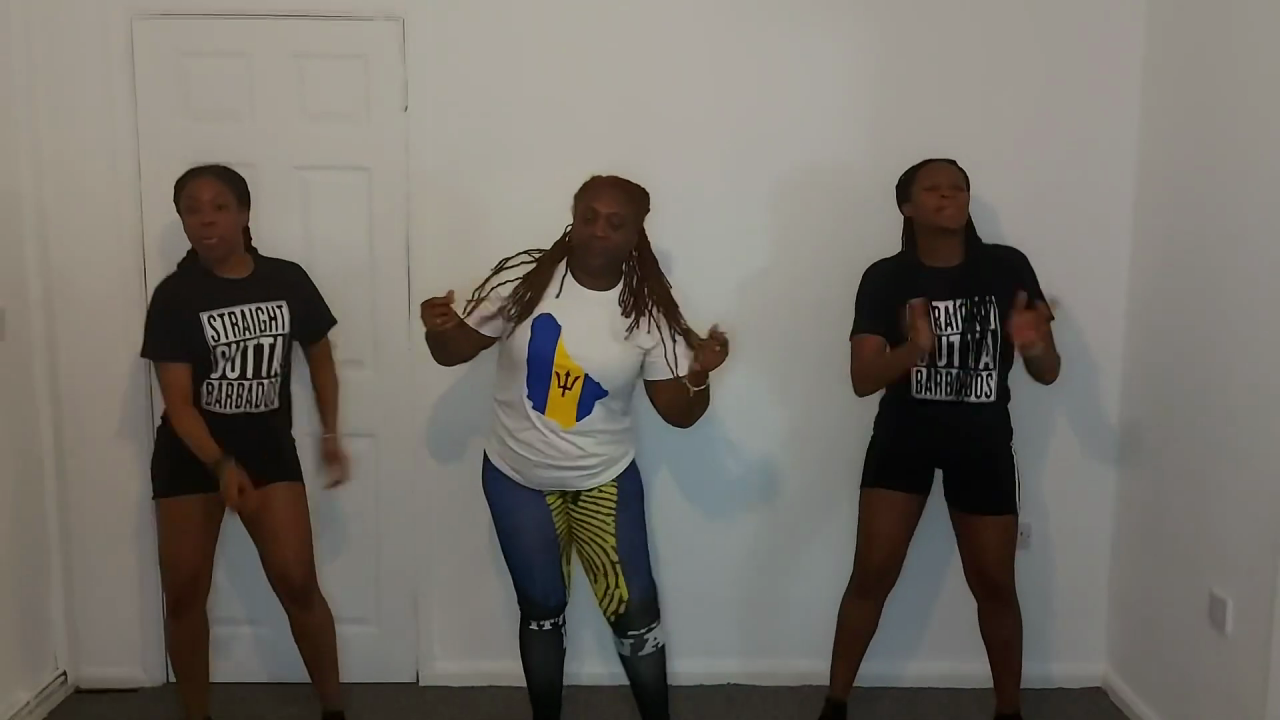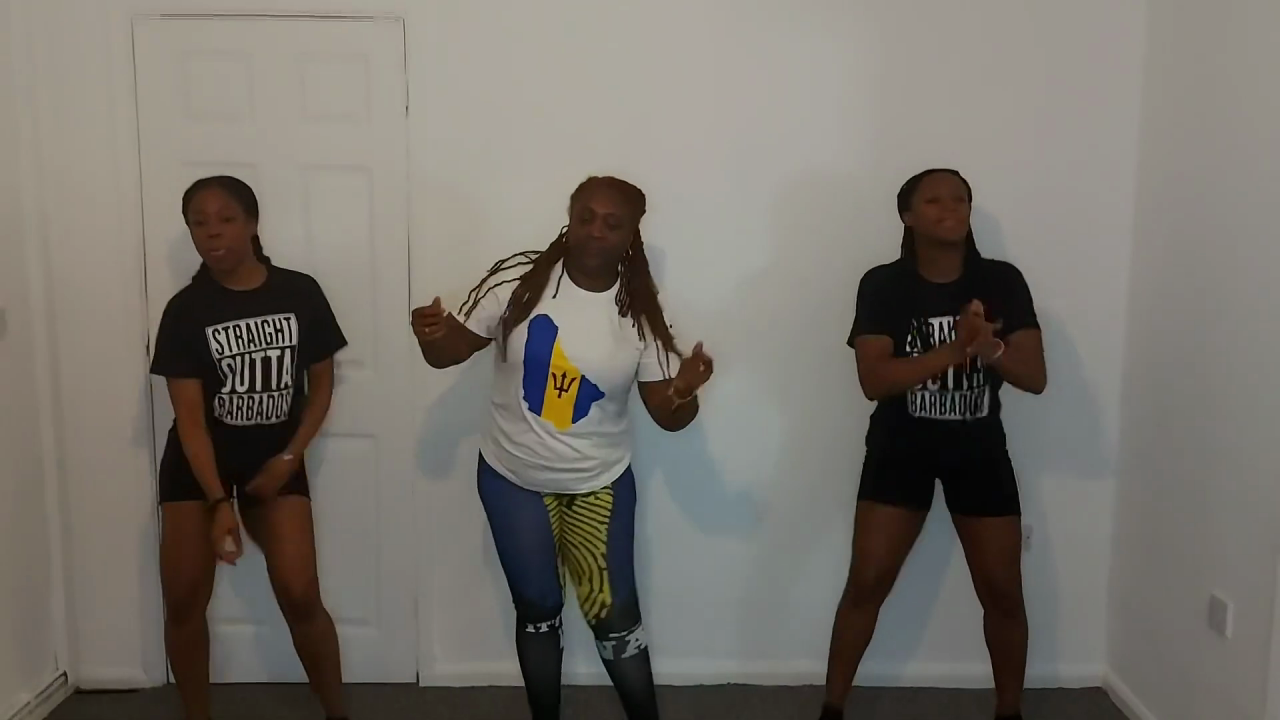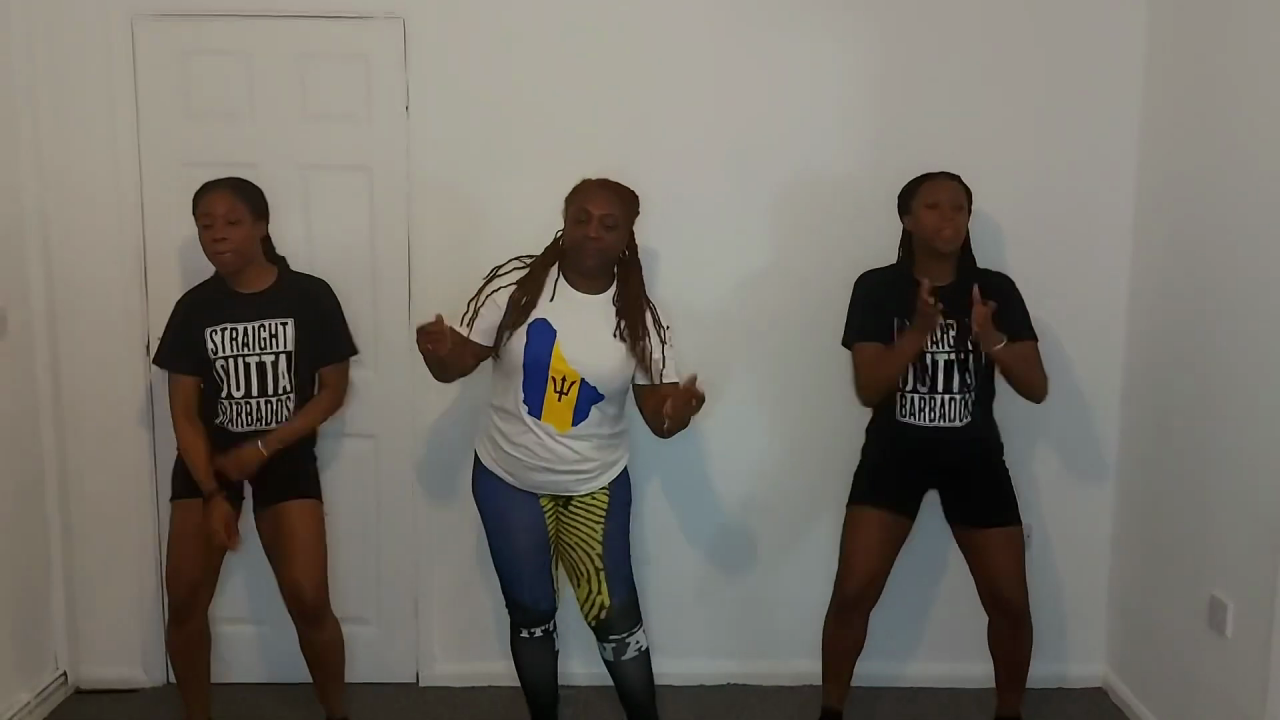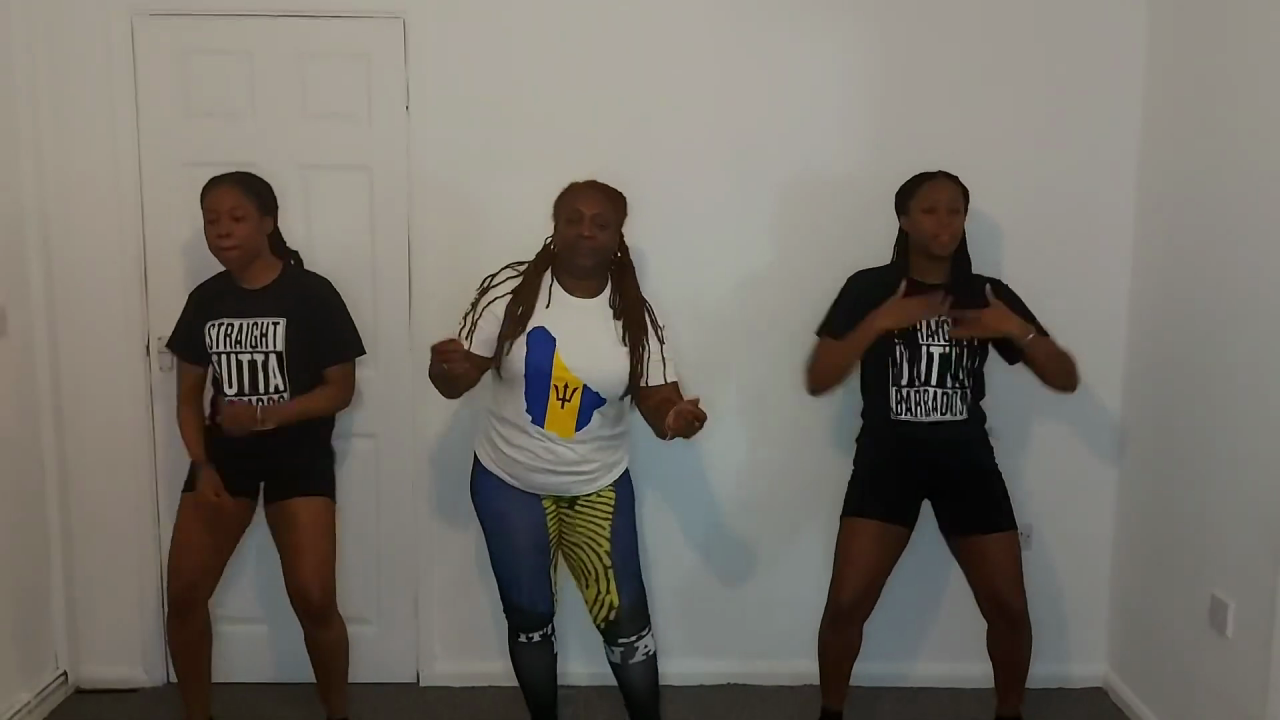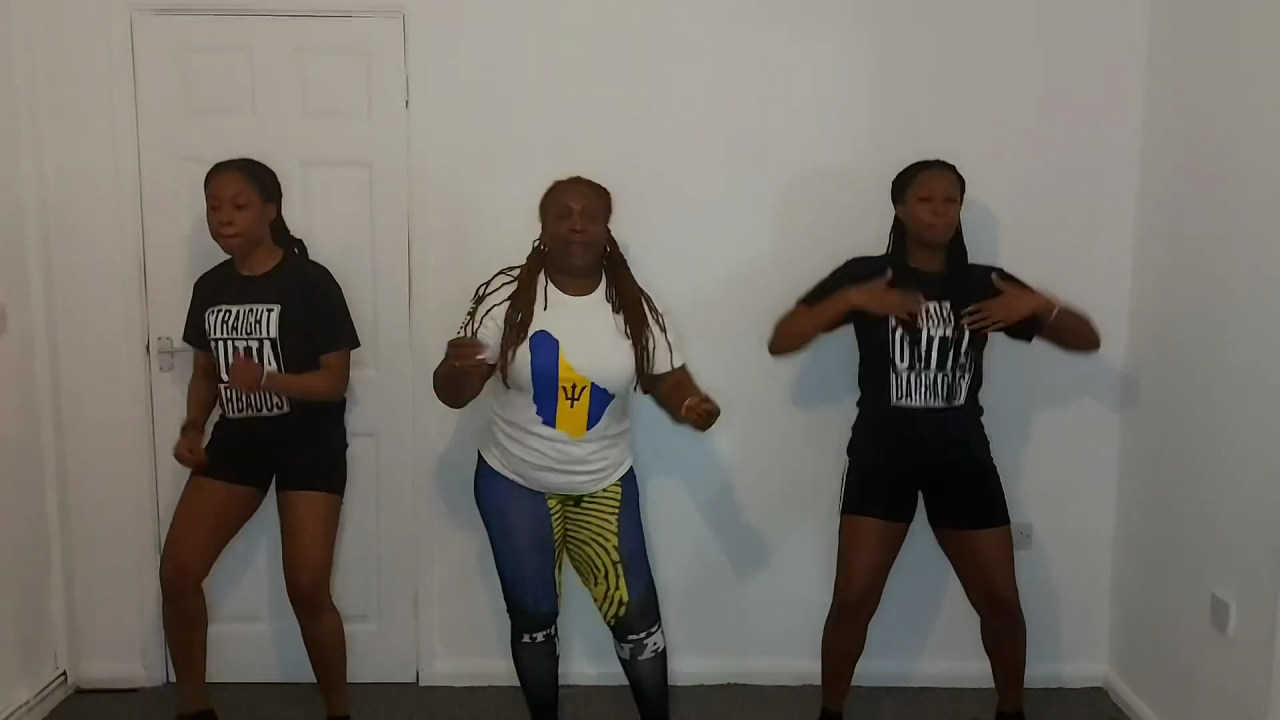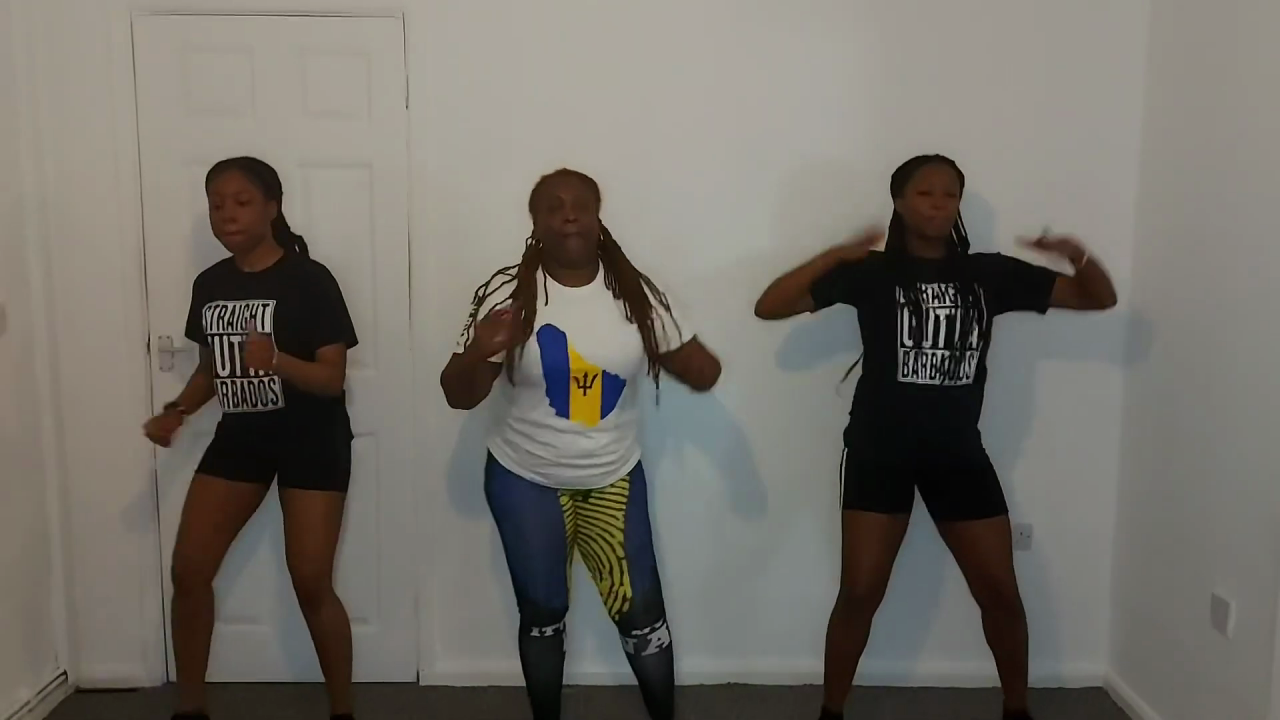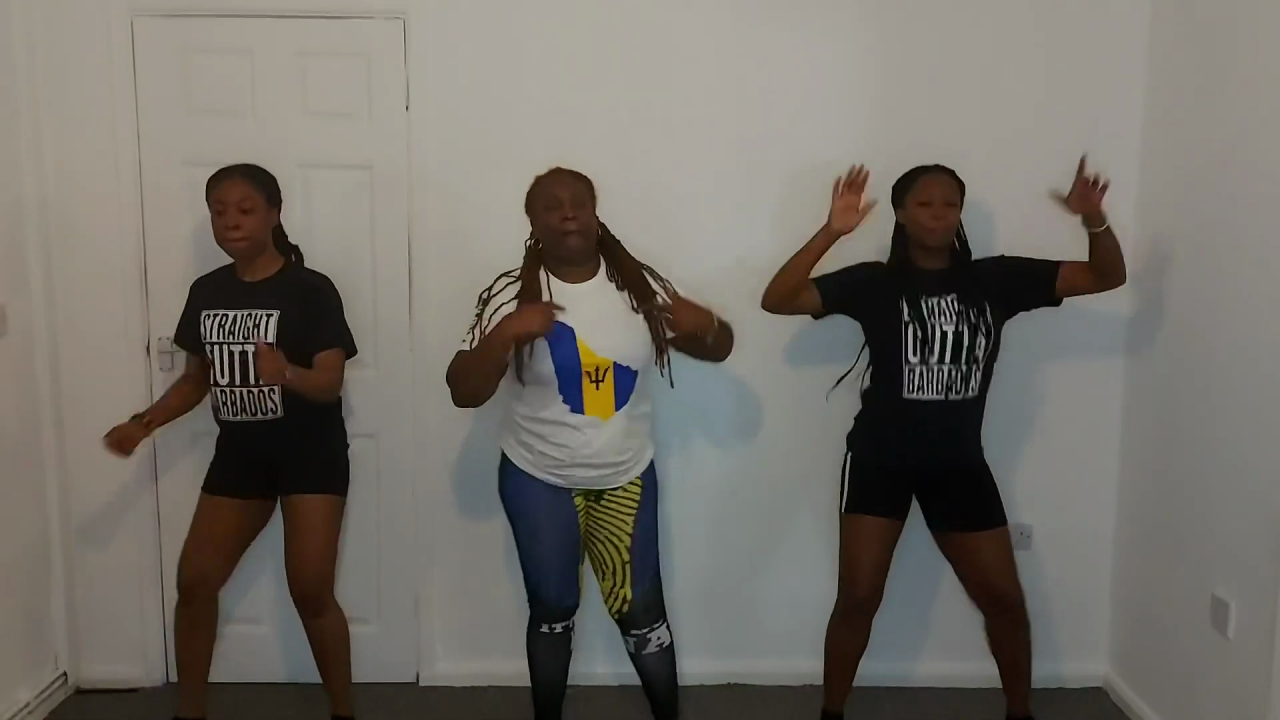
dt=0.1s
person 1, frame 1
left shoulder: (1006, 267)
right shoulder: (885, 278)
left elbow: (1046, 370)
right elbow: (863, 379)
left wrist: (1033, 345)
right wrist: (915, 348)
left hip: (982, 441)
right hip: (902, 436)
left knee: (995, 586)
right knee: (872, 575)
person 1, frame 2
left shoulder: (1001, 281)
right shoulder: (883, 285)
left elbow: (1035, 377)
right elbow: (874, 382)
left wrist: (989, 348)
right wrist: (949, 352)
left hip: (978, 451)
right hip: (900, 448)
left knee: (1003, 593)
right knee: (866, 587)
person 1, frame 3
left shoulder: (995, 290)
right shoulder: (876, 288)
left elbow: (1037, 388)
right elbow: (870, 389)
left wrist: (992, 341)
right wrist: (917, 332)
left hip: (974, 459)
right hip: (894, 454)
left knee: (1009, 602)
right knee: (852, 592)
person 1, frame 4
left shoulder: (988, 296)
right shoulder: (870, 287)
left elbow: (1066, 379)
right elbow: (818, 379)
left wrist: (1023, 333)
right wrist: (876, 325)
left hip: (967, 464)
right hip: (886, 461)
left knee: (1008, 608)
right knee: (847, 603)
person 1, frame 5
left shoulder: (986, 283)
right shoulder: (864, 276)
left elbow: (1086, 340)
right elbow: (781, 341)
left wrist: (1038, 306)
right wrist: (850, 300)
left hip: (962, 458)
right hip: (881, 456)
left knee: (1001, 601)
right knee: (852, 601)
person 1, frame 6
left shoulder: (989, 273)
right shoulder: (867, 270)
left elbow: (1099, 296)
right elbow: (769, 307)
left wrist: (1079, 256)
right wrist: (835, 254)
left hip: (958, 452)
right hip: (878, 450)
left knee: (1001, 592)
right knee: (859, 595)
person 1, frame 7
left shoulder: (996, 278)
right shoulder: (873, 281)
left elbow: (1108, 277)
right elbow: (777, 300)
left wrist: (1093, 221)
right wrist: (831, 232)
left hip: (958, 461)
right hip: (881, 456)
left knee: (1004, 600)
right knee: (858, 597)
person 2, frame 1
left shoulder: (287, 281)
right shoulder: (174, 296)
left elbow: (320, 357)
right elbow: (178, 401)
left wrist: (330, 435)
right wrist: (222, 467)
left hip: (268, 445)
right hip: (188, 451)
left knee: (298, 584)
right knee: (185, 593)
person 2, frame 2
left shoulder: (300, 293)
right shoulder: (185, 310)
left elbow: (321, 384)
right elbow: (189, 416)
left wrist: (289, 458)
right wrist: (218, 503)
left hip: (276, 459)
right hip: (198, 466)
left knee: (300, 597)
right knee: (182, 600)
person 2, frame 3
left shoulder: (311, 297)
right shoulder: (194, 309)
left elbow: (333, 389)
right elbow: (184, 412)
left wrist: (265, 447)
right wrist: (213, 496)
left hip: (286, 461)
right hip: (207, 463)
left knee: (309, 601)
right knee: (185, 600)
person 2, frame 4
left shoulder: (313, 295)
right shoulder: (204, 300)
left elbow: (342, 389)
right elbow: (189, 391)
left wrist: (272, 412)
right wrist: (201, 463)
left hip: (301, 455)
right hip: (227, 455)
left knee: (313, 600)
right knee: (184, 592)
person 2, frame 5
left shoulder: (312, 283)
right shoulder: (210, 288)
left elbow: (335, 379)
right elbow: (204, 372)
left wrist: (268, 381)
right wrist: (192, 427)
left hip: (310, 446)
right hip: (234, 442)
left knee: (308, 592)
right knee: (177, 574)
person 2, frame 6
left shoulder: (311, 280)
right shoulder: (211, 284)
left elbow: (333, 377)
right elbow: (213, 368)
left wrist: (280, 363)
right wrist: (175, 410)
left hip: (313, 441)
right hip: (239, 438)
left knee: (313, 586)
right knee: (188, 571)
person 2, frame 7
left shoulder: (311, 290)
right shoulder: (206, 292)
left elbow: (330, 384)
right elbow: (194, 377)
left wrist: (285, 374)
right wrist: (143, 422)
left hip: (310, 449)
right hip: (239, 449)
left knee: (311, 593)
right knee: (195, 582)
person 3, frame 1
left shoulder: (648, 310)
right shoulder: (522, 277)
left elbow: (677, 411)
right elbow: (455, 351)
left wrist: (699, 374)
right wrist: (439, 328)
left hip: (606, 482)
right hip: (517, 479)
left knee: (635, 610)
right knee: (542, 610)
person 3, frame 2
left shoulder: (641, 313)
right shoulder: (518, 279)
left elbow: (667, 412)
right elbow: (452, 351)
left wrist: (688, 389)
right wrist: (433, 333)
left hip: (600, 484)
right hip: (513, 479)
left knee: (616, 616)
right knee: (537, 611)
person 3, frame 3
left shoulder: (637, 315)
right shoulder: (515, 284)
left elbow: (660, 417)
right elbow: (454, 366)
left wrist: (682, 407)
right wrist: (437, 346)
left hip: (596, 487)
right hip: (508, 481)
left knee: (616, 617)
right knee: (532, 615)
person 3, frame 4
left shoulder: (634, 315)
right shoulder: (508, 292)
left elbow: (657, 403)
right elbow: (455, 384)
left wrist: (681, 417)
right wrist: (445, 368)
left hip: (599, 487)
right hip: (510, 485)
left knee: (626, 619)
right knee: (529, 617)
person 3, frame 5
left shoulder: (633, 307)
right shoulder: (507, 295)
left elbow: (672, 386)
right elbow: (457, 394)
left wrist: (695, 406)
right wrist: (455, 368)
left hip: (604, 486)
right hip: (514, 484)
left knee: (635, 615)
right knee: (533, 618)
person 3, frame 6
left shoulder: (635, 292)
right shoulder: (506, 293)
left elbow: (690, 366)
right elbow: (459, 396)
left wrist: (701, 366)
right wrist: (483, 347)
left hip: (614, 479)
right hip: (525, 480)
left knee: (642, 610)
right knee: (542, 613)
person 3, frame 7
left shoulder: (640, 285)
right shoulder: (512, 295)
left elbow: (717, 347)
right elbow: (464, 393)
left wrist: (703, 325)
right wrist: (503, 336)
left hip: (626, 479)
right hip: (538, 480)
left knee: (641, 610)
right knee: (553, 610)
